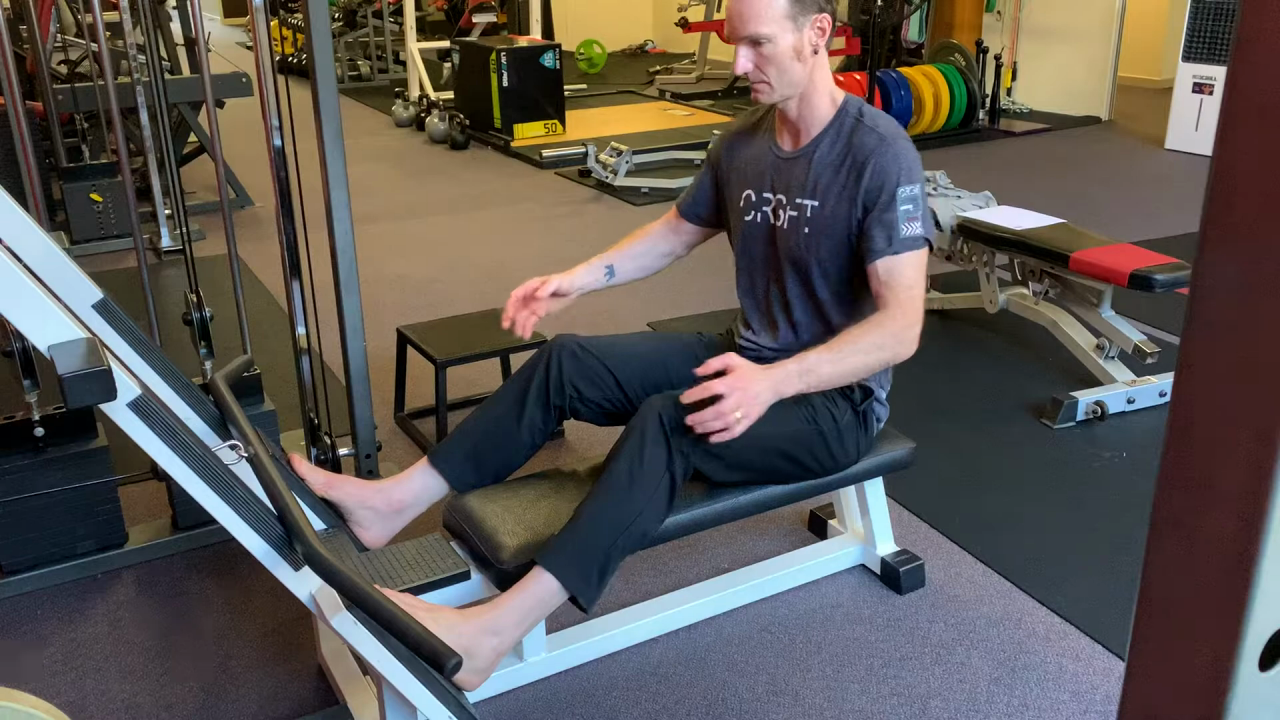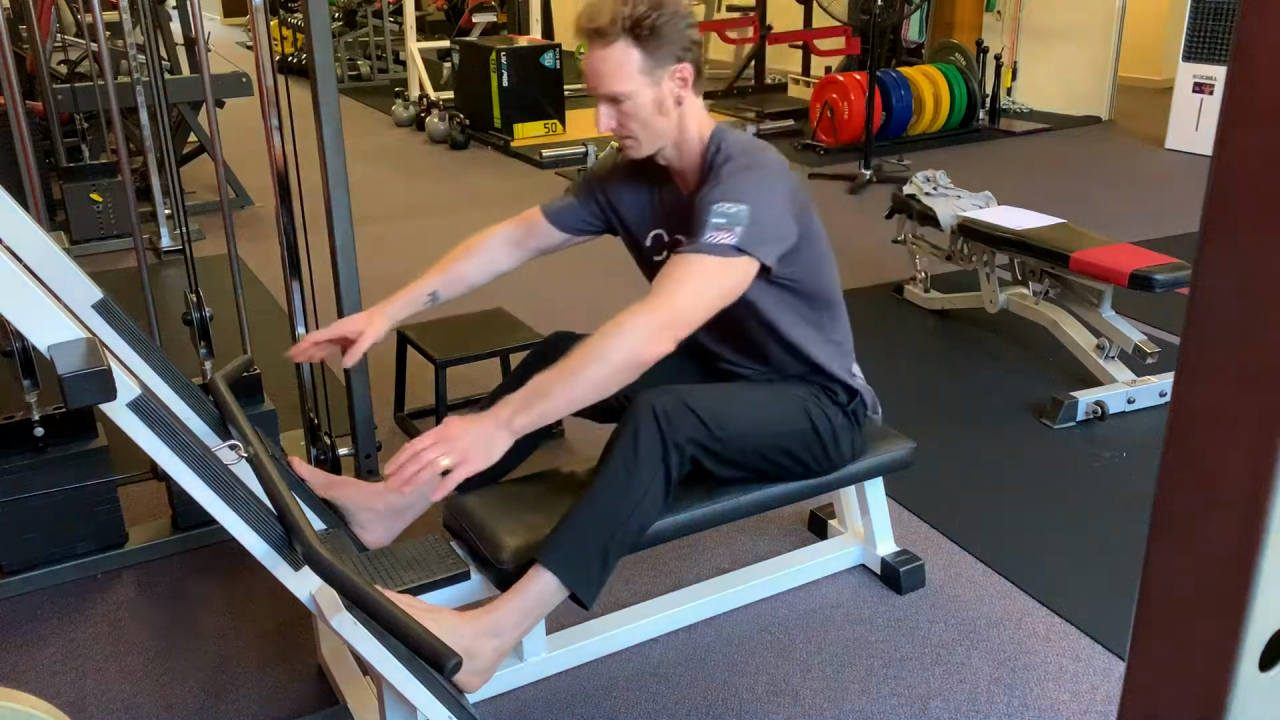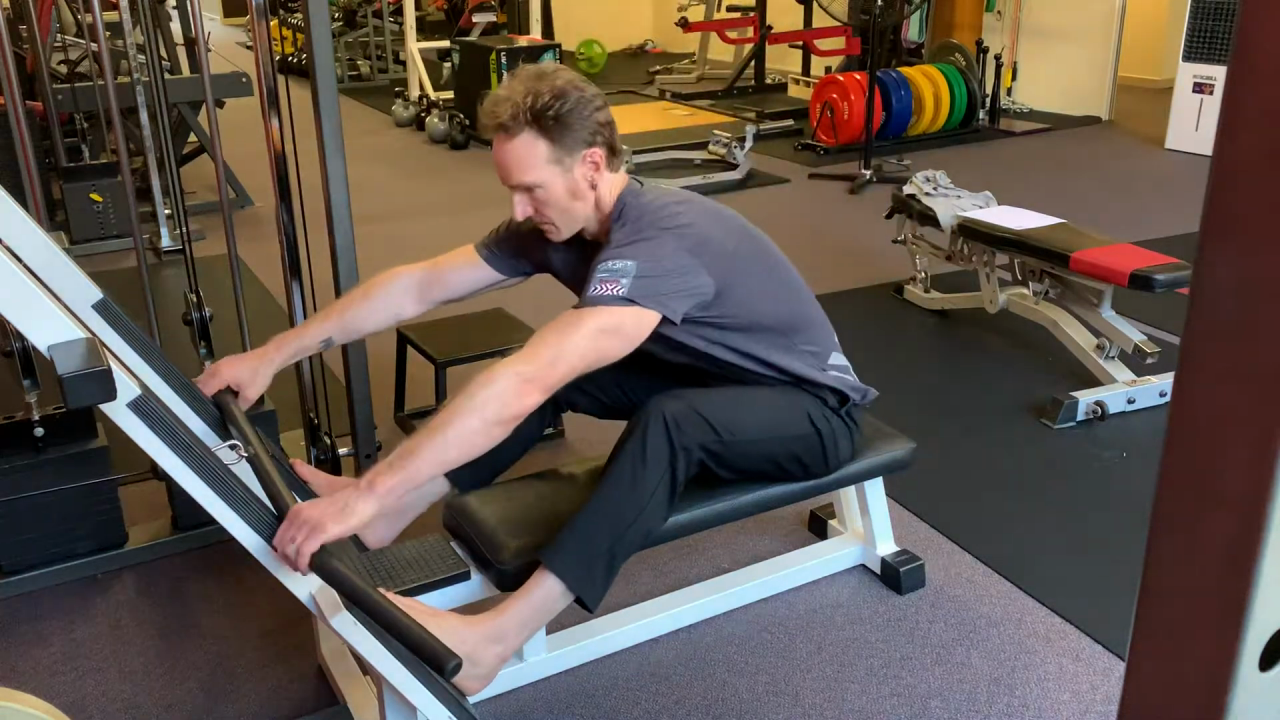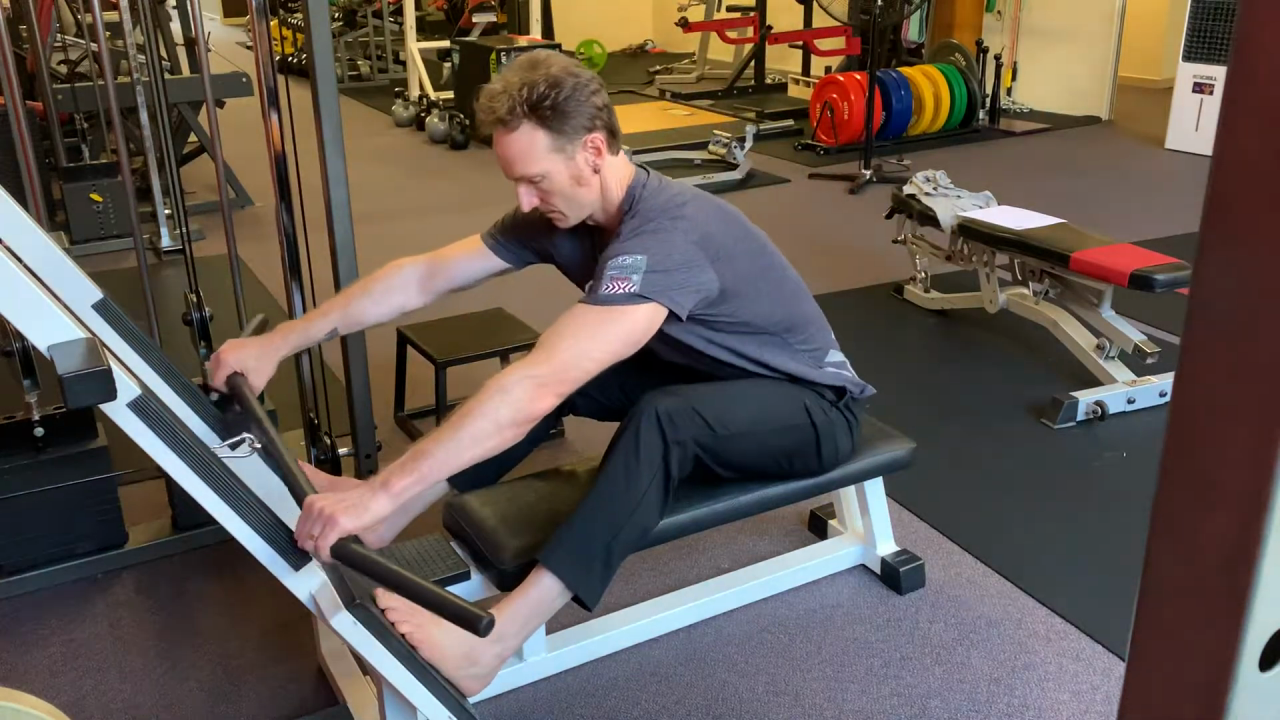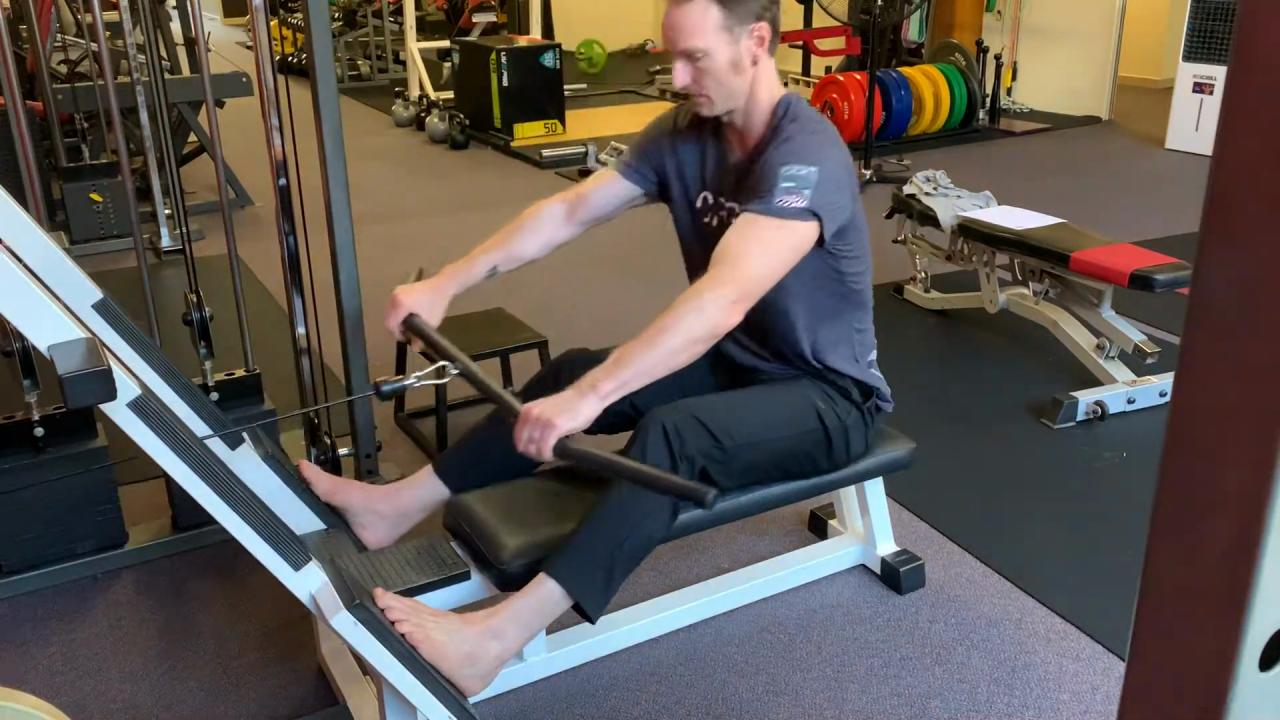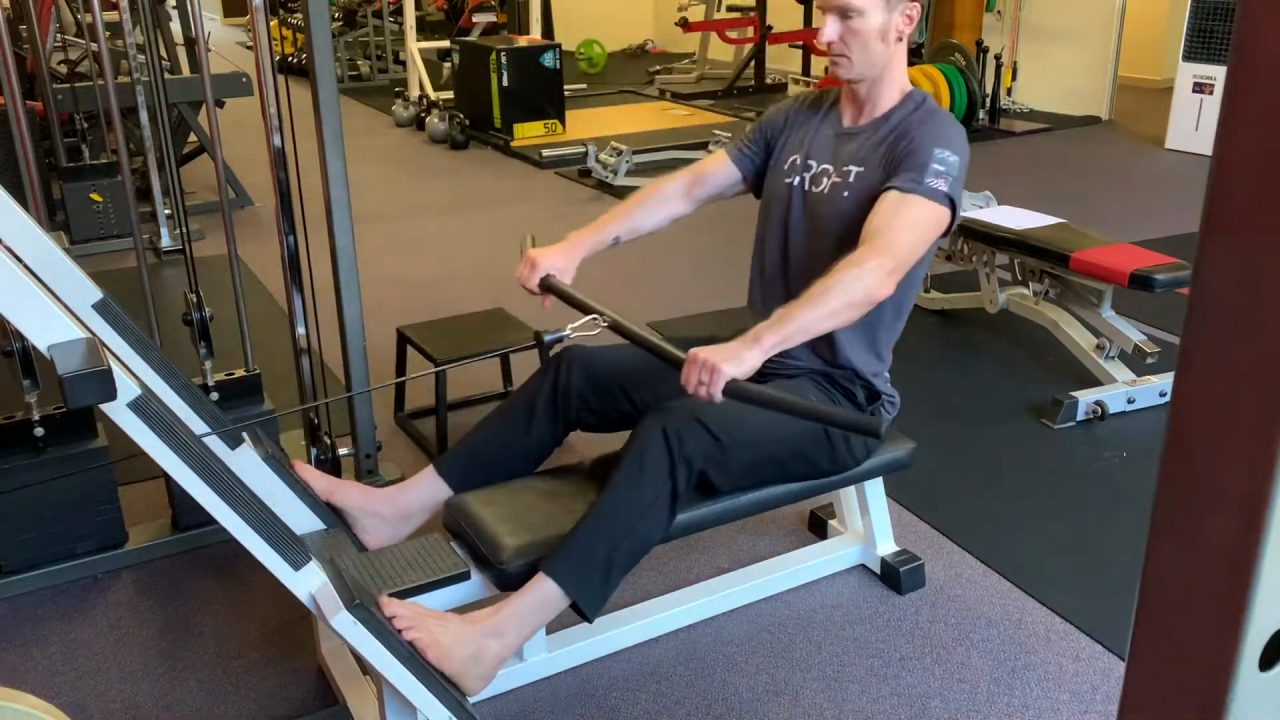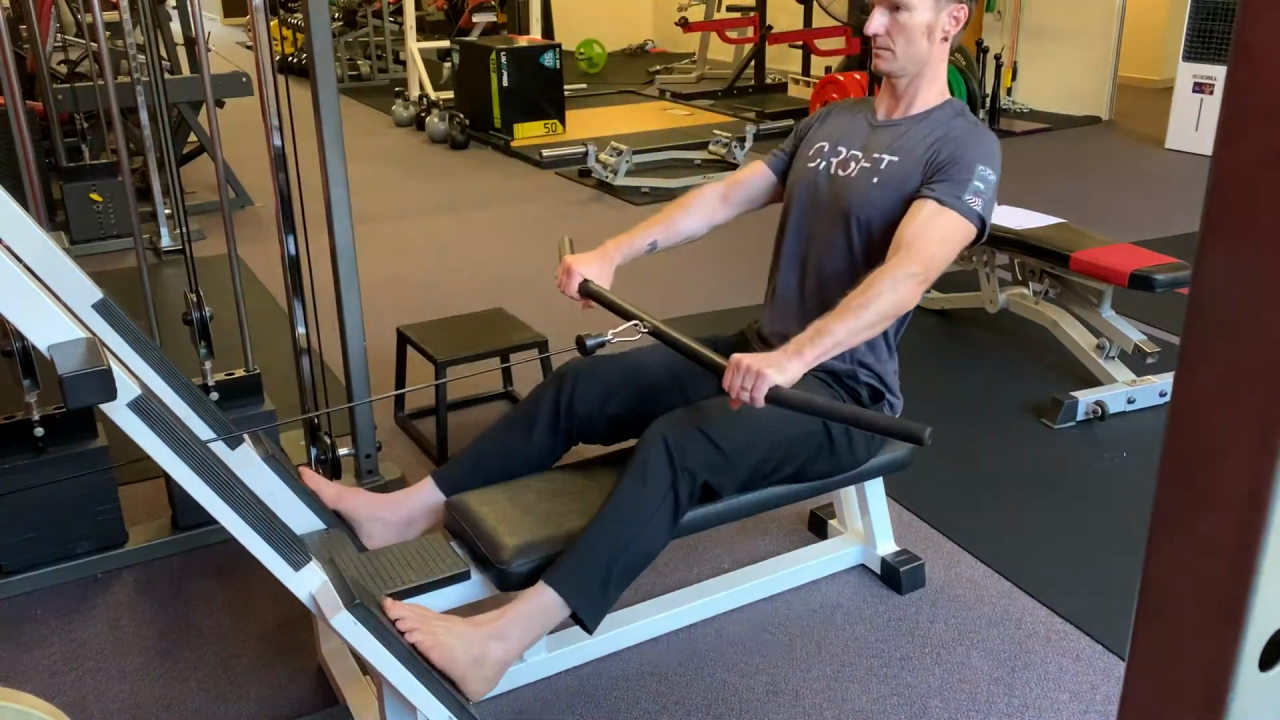
dt=0.5s
person 1, frame 1
left shoulder: (878, 155)
right shoulder: (744, 143)
left elbow: (899, 326)
right elbow: (676, 231)
left wrist: (775, 381)
right wrist: (576, 279)
left hip: (833, 399)
right hip: (750, 359)
left knee: (667, 422)
right knee: (567, 362)
left ankle: (497, 629)
right ankle: (394, 500)
person 1, frame 2
left shoulder: (748, 183)
right shoulder: (630, 172)
left elbow: (657, 329)
right elbow: (514, 238)
left wrist: (501, 426)
right wrist: (387, 312)
left hip: (816, 405)
right hip: (723, 370)
left knee: (662, 415)
right knee: (563, 357)
left ankle: (493, 629)
right ankle: (388, 505)
person 1, frame 3
left shoulder: (658, 242)
right shoulder: (557, 222)
left elbow: (520, 387)
right elbow: (418, 287)
left wrist: (364, 496)
right wrist: (270, 356)
left hip: (810, 407)
right hip: (715, 370)
left knee: (670, 421)
right knee: (549, 371)
left ankle: (496, 637)
right ankle: (397, 513)
person 1, frame 4
left shoulder: (665, 233)
right shoulder: (563, 211)
left elbow: (538, 387)
right elbow: (422, 277)
left wrist: (384, 492)
right wrist: (277, 343)
left hip: (808, 405)
right hip: (713, 372)
left knee: (665, 421)
right knee: (548, 381)
left ankle: (491, 638)
right ankle: (377, 521)
person 1, frame 5
left shoulder: (805, 154)
right shoulder: (687, 132)
left elbow: (722, 298)
right elbow: (568, 212)
left wrist: (584, 402)
right wrist: (447, 282)
left hip: (830, 396)
right hip: (736, 363)
left knee: (673, 433)
right knee: (575, 373)
left ankle: (498, 635)
right ankle: (396, 505)
person 1, frame 6
left shoulder: (927, 138)
right shoulder: (797, 117)
left elbow: (872, 271)
right elbow: (687, 188)
left wrist: (747, 348)
right wrist: (574, 247)
left hip: (839, 397)
right hip: (764, 358)
left knee: (673, 434)
right knee: (574, 372)
left ankle: (499, 635)
right ankle: (402, 507)
person 1, frame 7
left shoulder: (962, 148)
right shoulder: (832, 120)
left elbow: (903, 278)
right elbow: (726, 196)
left wrist: (791, 360)
right wrist: (611, 255)
left hip: (843, 389)
right hip: (760, 353)
left knee: (678, 443)
right knee: (579, 387)
left ankle: (502, 640)
right ankle: (405, 511)
